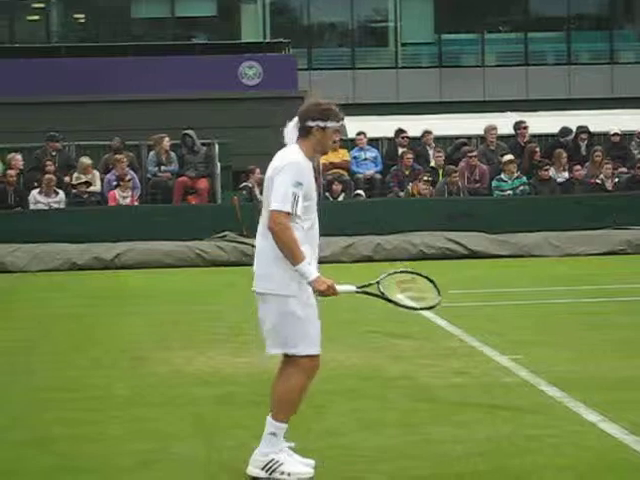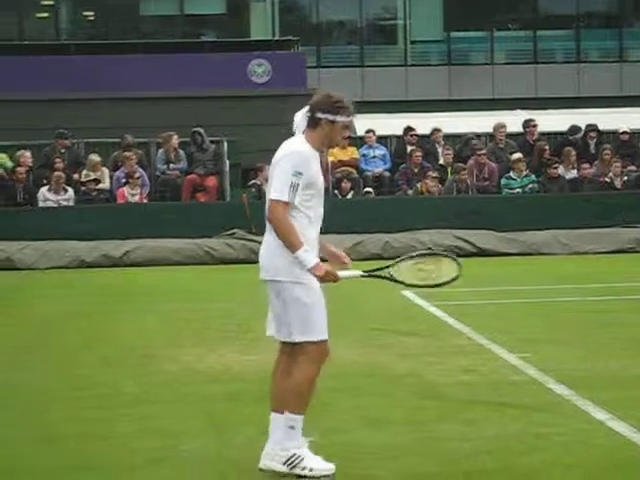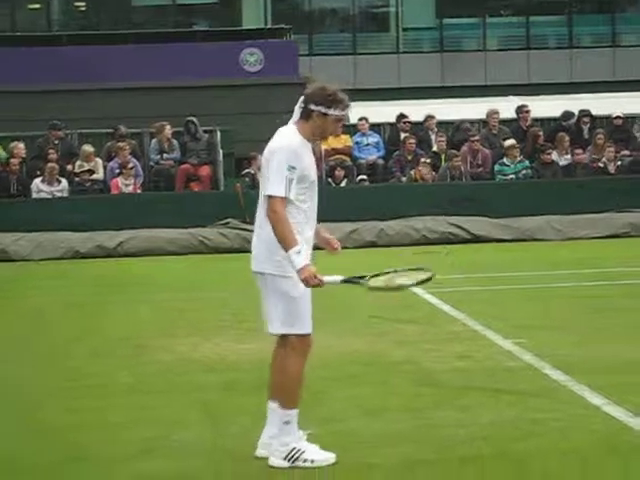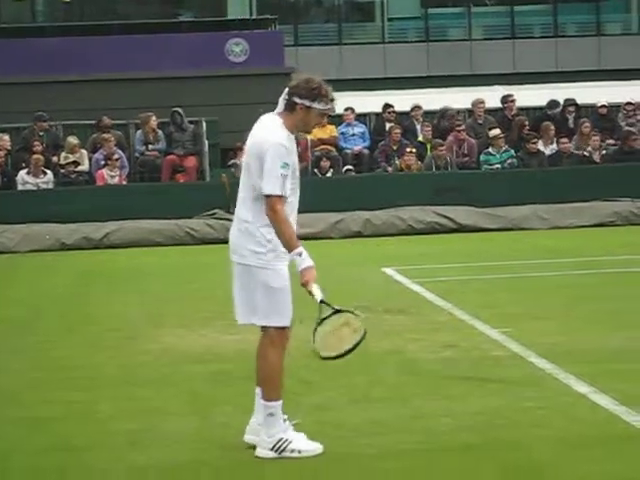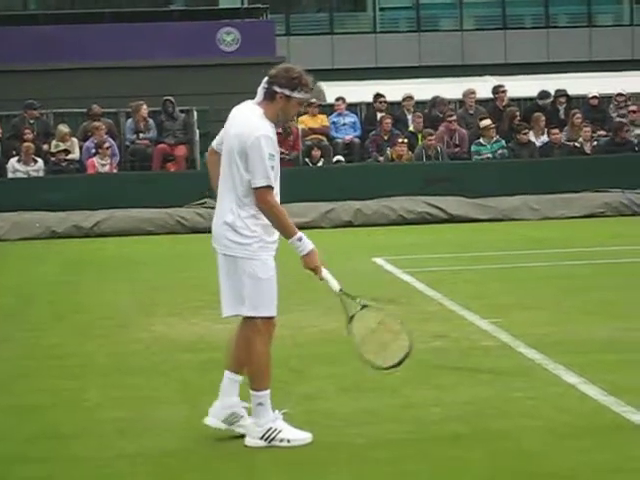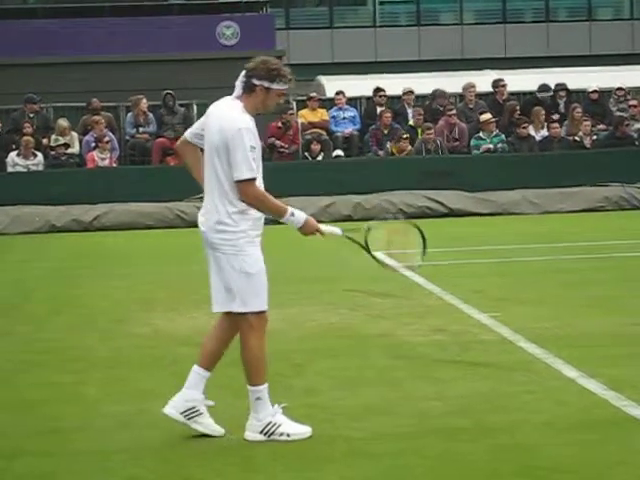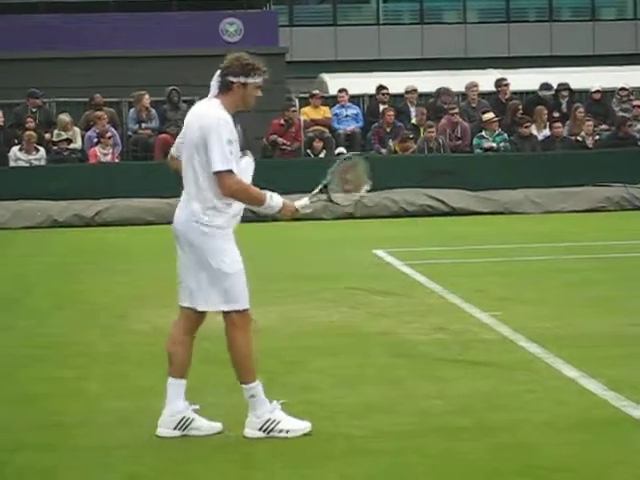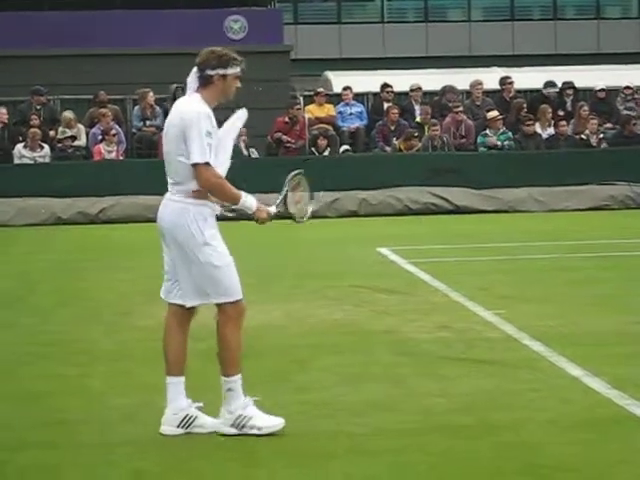
dt=0.2s
person 1, frame 1
left shoulder: (296, 161)
right shoulder: (294, 164)
right elbow: (277, 224)
left wrist: (305, 272)
right wrist: (310, 273)
left hip: (285, 279)
right hip: (285, 280)
left knee: (295, 361)
right knee: (305, 362)
left ankle: (272, 449)
person 1, frame 2
left shoulder: (307, 153)
right shoulder: (296, 154)
right elbow: (275, 213)
left wrist: (325, 249)
right wrist: (310, 260)
left hip: (291, 267)
right hip: (291, 268)
left knee: (292, 349)
right knee: (314, 350)
left ankle: (279, 446)
right ankle: (289, 445)
person 1, frame 3
left shoulder: (298, 142)
right shoulder: (288, 147)
right elbow: (274, 209)
left wrist: (317, 234)
right wrist: (299, 260)
left hip: (285, 257)
right hip: (282, 259)
left knee: (287, 341)
right knee: (297, 343)
left ankle: (274, 434)
right ankle: (286, 442)
person 1, frame 4
left shoulder: (271, 124)
right shoulder: (276, 142)
right elbow: (275, 208)
right wrist: (303, 260)
left hip: (258, 244)
right hip: (264, 249)
left knee: (272, 333)
right knee: (276, 334)
left ankle: (262, 422)
right ankle: (273, 433)
person 1, frame 5
left shoulder: (244, 111)
right shoulder: (259, 134)
left elbow: (212, 155)
right elbow: (265, 200)
right wrist: (303, 245)
left hip: (237, 232)
right hip: (248, 239)
left knee: (252, 321)
right knee: (261, 324)
left ankle: (227, 405)
right ankle: (263, 423)
person 1, frame 6
left shoulder: (221, 108)
right shoulder: (240, 126)
left elbow: (185, 145)
right elbow: (249, 193)
right wrist: (296, 218)
left hip: (223, 225)
right hip: (235, 232)
left knee: (233, 316)
right knee: (253, 320)
left ankle: (189, 399)
right ankle: (262, 417)
person 1, frame 7
left shoulder: (201, 110)
right shoulder: (217, 120)
left elbow: (176, 159)
right elbow: (229, 185)
right wrist: (275, 203)
left hip: (193, 222)
right hip: (208, 229)
left knee: (190, 315)
right knee: (237, 318)
left ankle: (175, 411)
right ankle: (260, 414)
person 1, frame 8
left shoulder: (186, 106)
right shoulder: (198, 113)
right elbow: (207, 178)
right wrist: (251, 205)
left hip: (176, 213)
right hip: (192, 218)
left knee: (179, 310)
right knee: (232, 308)
left ankle: (178, 409)
right ankle: (236, 408)
